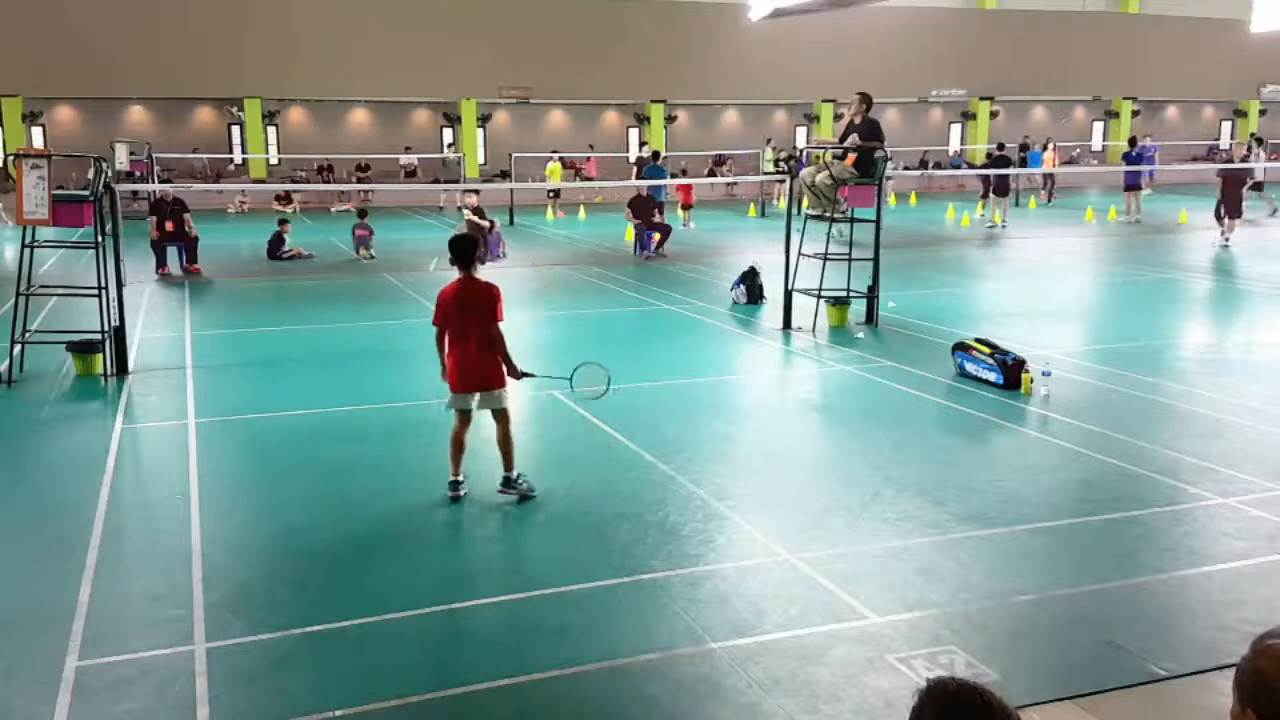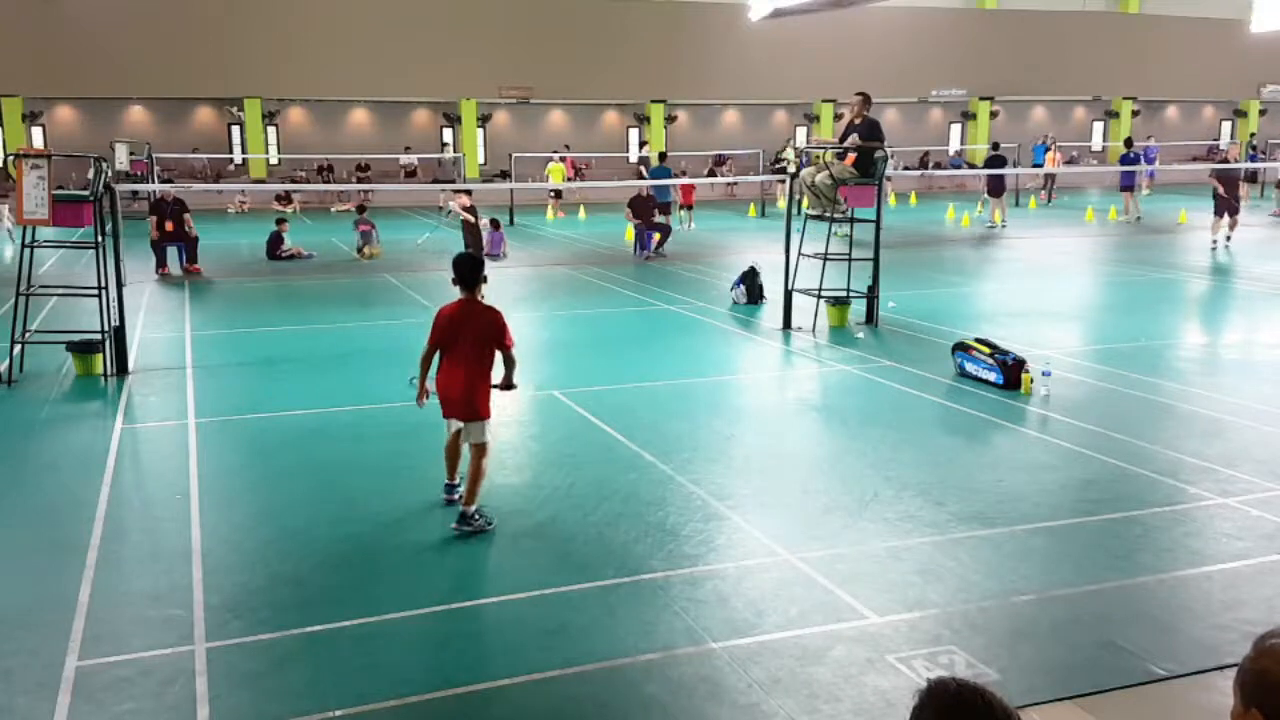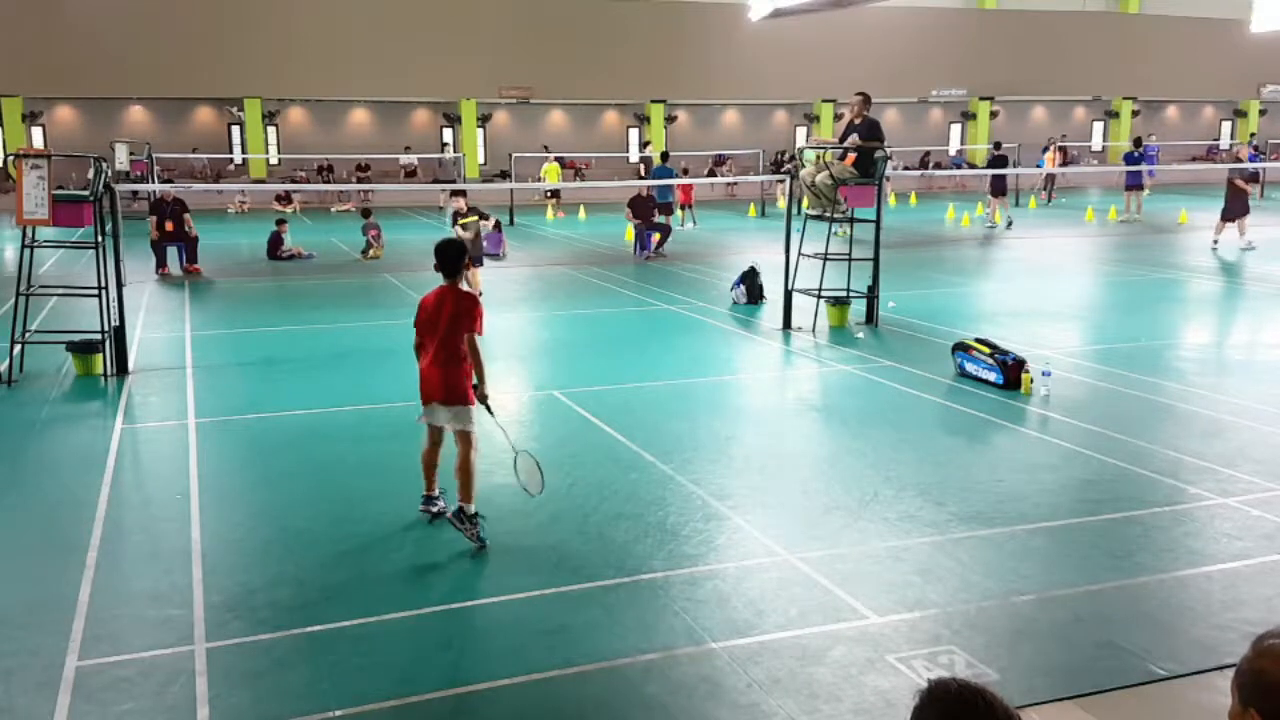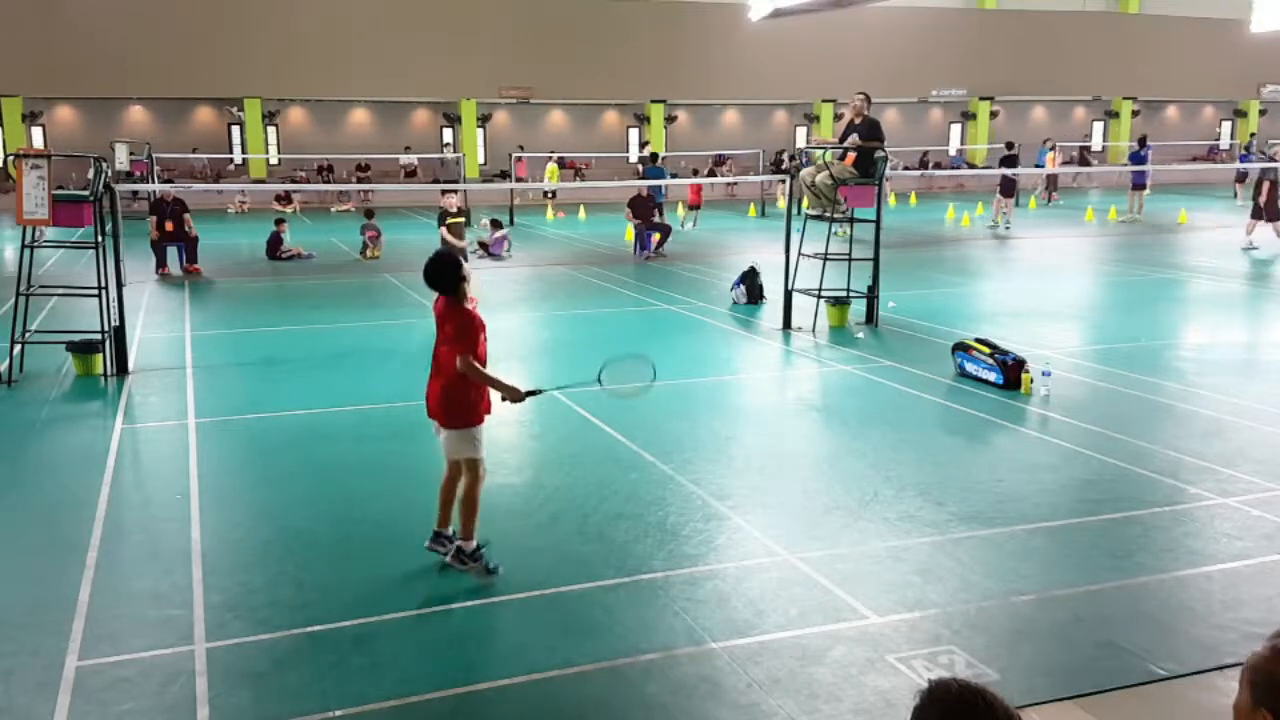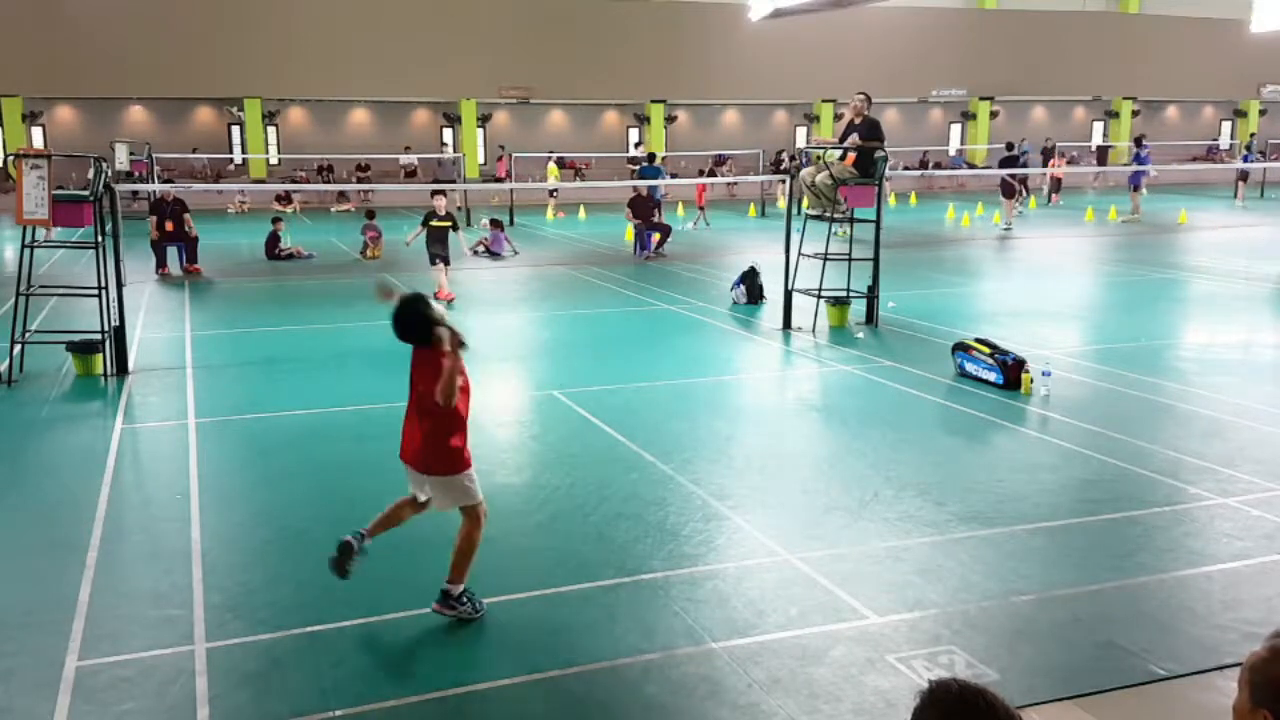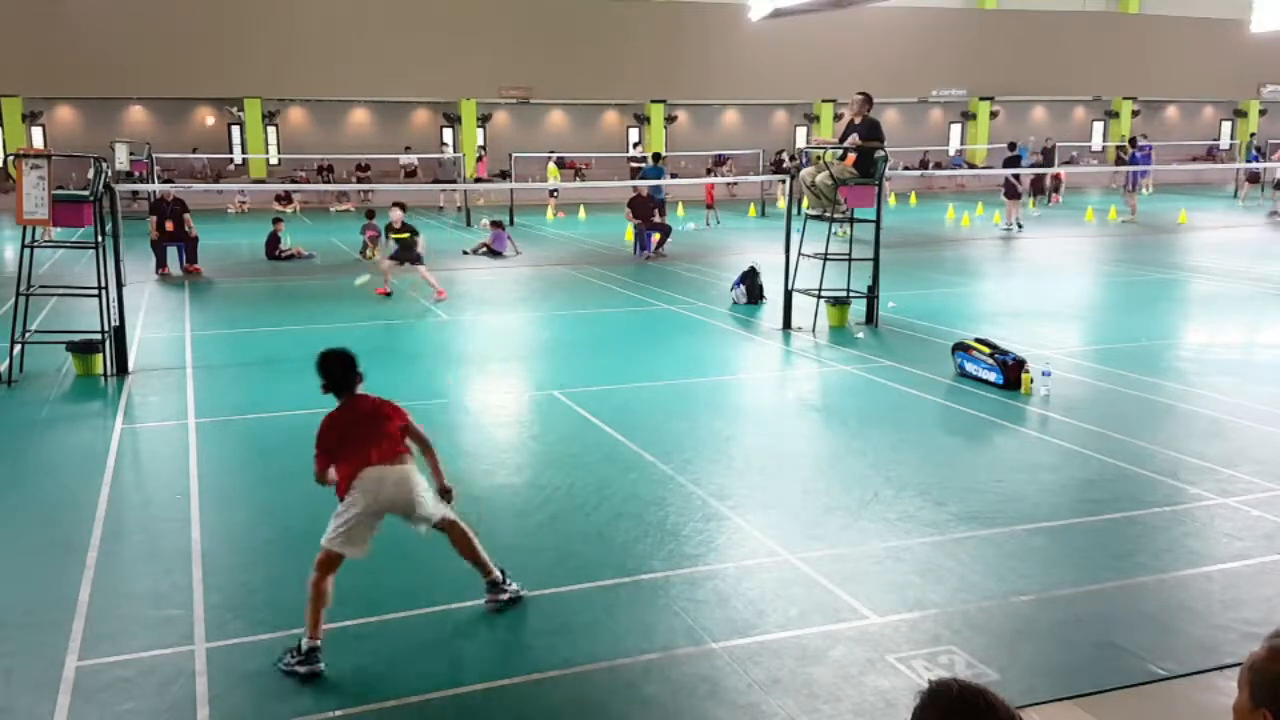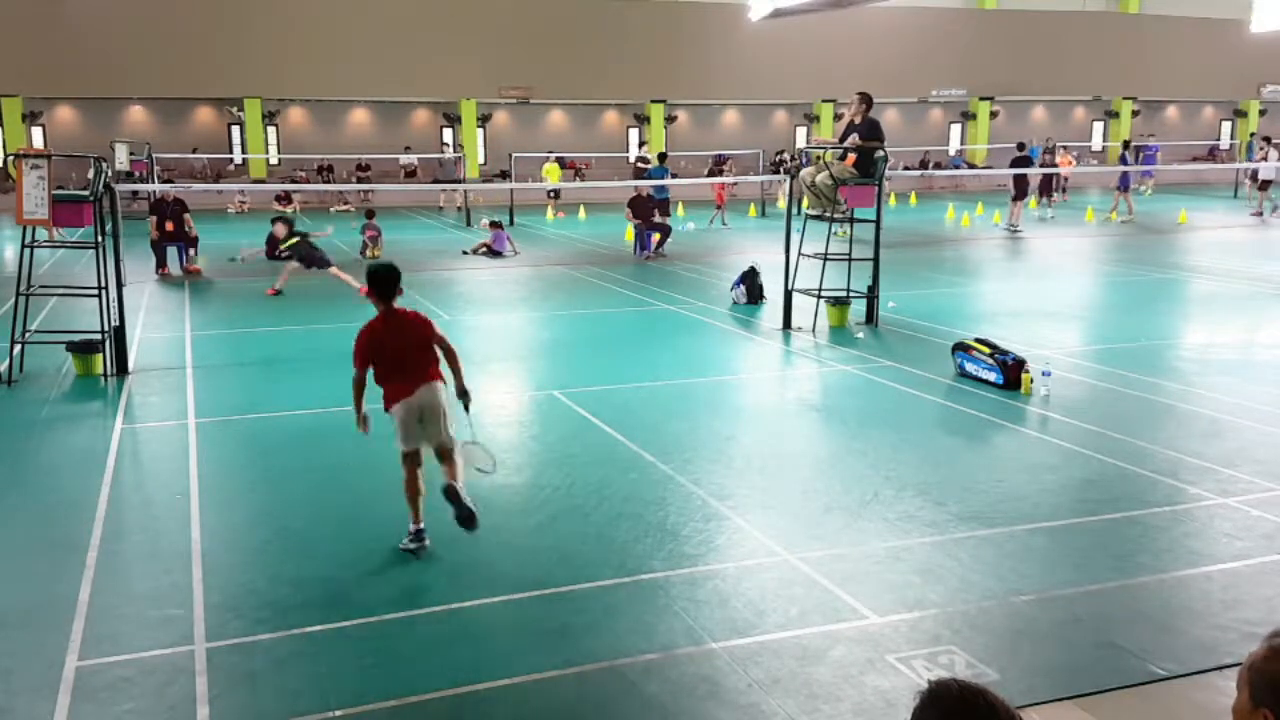
dt=0.5s
person 1, frame 1
left shoulder: (445, 294)
right shoulder: (490, 292)
left elbow: (440, 336)
right elbow: (495, 332)
left wrist: (444, 365)
right wrist: (510, 364)
left hip: (458, 371)
right hip: (488, 369)
left knee: (461, 422)
right knee: (502, 420)
left ankle: (455, 481)
right ankle: (510, 477)
person 1, frame 2
left shoulder: (445, 314)
right shoulder: (493, 317)
left elbow: (428, 353)
right elbow: (509, 357)
left wrist: (422, 384)
right wrist: (508, 378)
left hip: (447, 390)
right hip: (475, 393)
left knee: (455, 435)
right knee: (479, 452)
left ankle: (451, 485)
right ankle: (467, 512)
person 1, frame 3
left shoulder: (427, 300)
right shoulder: (470, 301)
left elbow: (417, 344)
right elbow: (470, 344)
right wrist: (480, 381)
left hip: (429, 379)
right hip: (454, 382)
left knee: (435, 436)
right knee: (466, 444)
left ankle: (431, 500)
right ankle: (464, 511)
person 1, frame 4
left shoulder: (442, 303)
right shoulder: (466, 317)
right elbow: (465, 365)
right wrist: (505, 388)
left hip: (439, 398)
right hip: (461, 403)
left knee: (454, 468)
right knee: (473, 472)
left ankle: (442, 535)
right ankle: (466, 548)
person 1, frame 5
left shoulder: (421, 348)
right shoulder: (441, 359)
right elbow: (446, 401)
left wrist: (395, 299)
right wrist: (455, 358)
left hip: (416, 449)
right hip: (446, 451)
left knee: (417, 503)
right knee: (475, 517)
left ankle: (357, 539)
right ankle: (452, 595)
person 1, frame 6
left shoulder: (329, 425)
right shoulder: (386, 407)
left elbow: (320, 477)
right elbow: (424, 444)
left wrist: (338, 480)
right wrist: (441, 481)
left hip: (365, 486)
right hip: (405, 478)
left knee: (324, 567)
right knee: (451, 523)
left ankle: (310, 649)
right ankle: (497, 585)
person 1, frame 7
left shoulder: (367, 334)
right shoulder: (418, 320)
left elbow: (359, 377)
right elbow: (449, 351)
left wrist: (359, 412)
right wrist: (461, 387)
left hip: (401, 401)
right hip: (432, 390)
left knee: (411, 463)
right knee: (447, 456)
left ankle: (416, 529)
right ankle: (454, 489)
